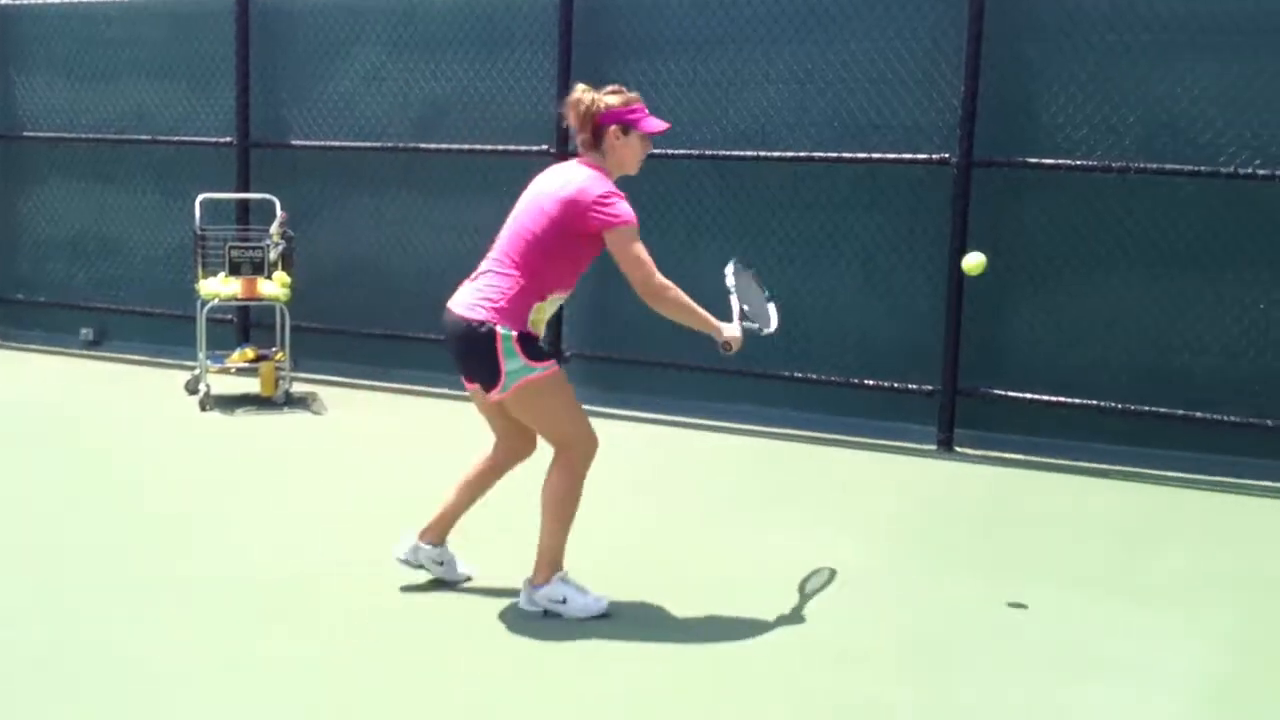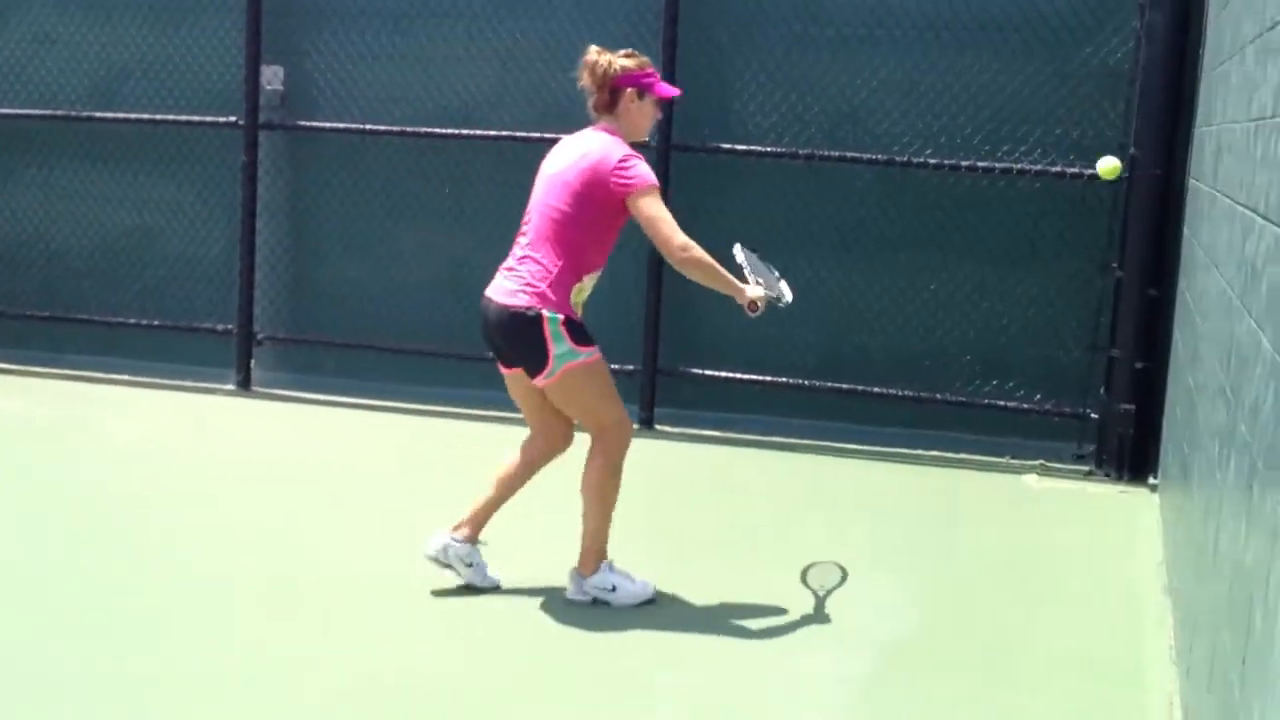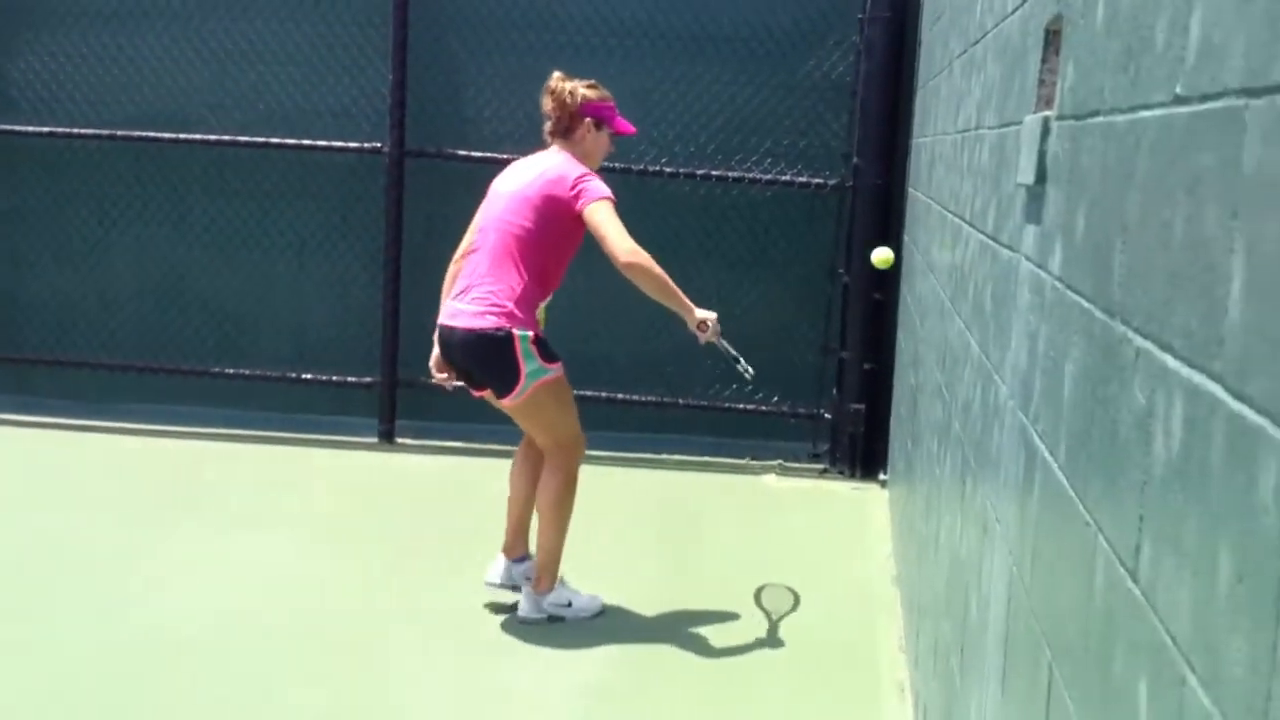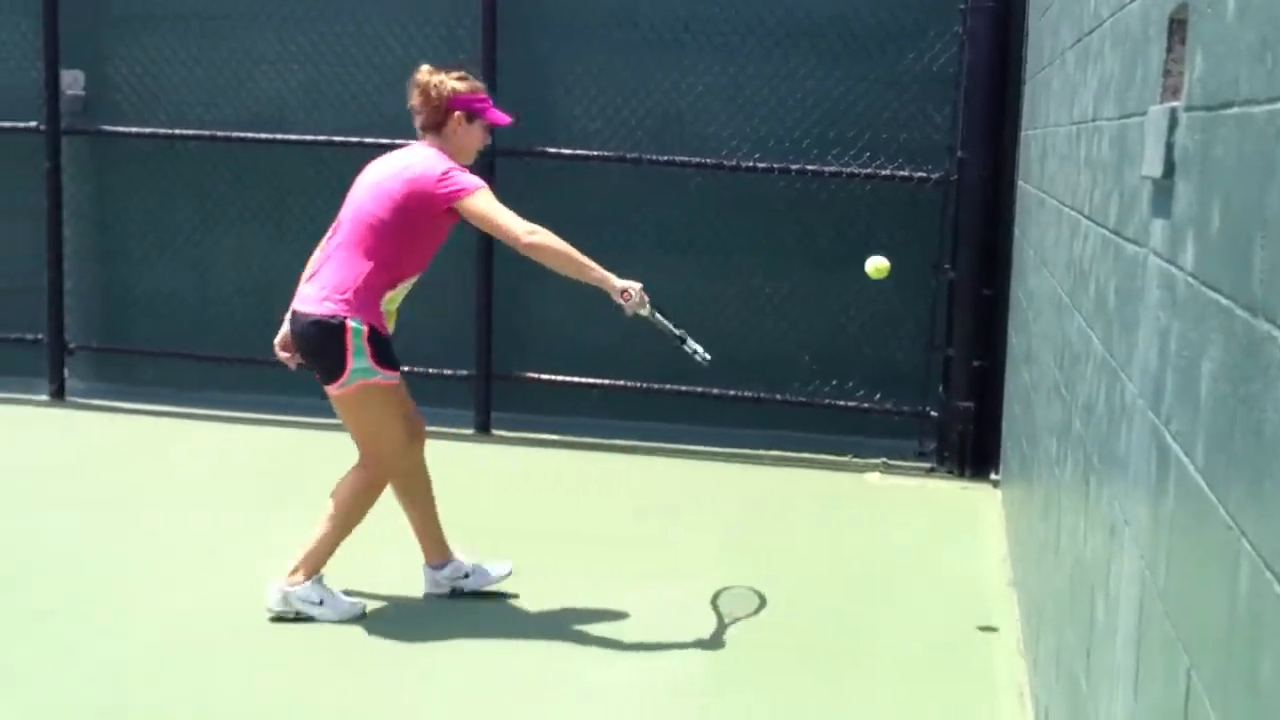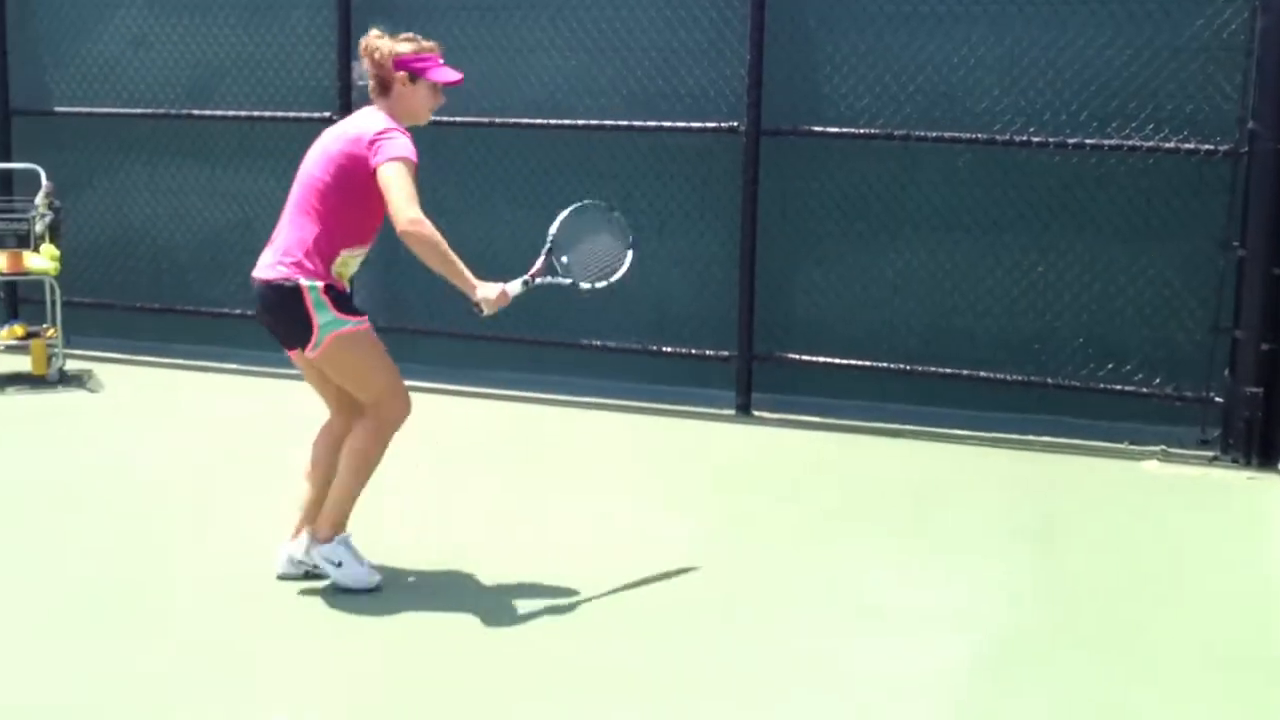
dt=1s
person 1, frame 1
left shoulder: (559, 174)
right shoulder: (602, 198)
right elbow: (654, 289)
right wrist: (719, 328)
left hip: (469, 323)
right hip: (495, 335)
left knee: (514, 444)
right knee: (577, 445)
left ankle: (429, 542)
right ankle: (545, 581)
person 1, frame 2
left shoulder: (571, 146)
right shoulder: (622, 161)
right elbow: (679, 250)
right wrist: (740, 288)
left hip: (505, 307)
right hip: (537, 319)
left knee: (553, 434)
right knee: (613, 430)
left ankle: (459, 538)
right ankle: (591, 571)
person 1, frame 3
left shoulder: (515, 172)
right shoulder: (578, 180)
left elbow: (460, 258)
right elbow: (629, 259)
left wrist: (441, 341)
right wrist: (689, 311)
left hip: (458, 328)
right hip: (503, 337)
left knee: (544, 435)
right knee: (565, 450)
left ankle: (512, 557)
right ankle: (543, 590)
person 1, frame 4
left shoulder: (392, 164)
right shoulder: (445, 175)
left elbow: (331, 246)
right elbow: (529, 239)
left wrist: (292, 321)
right wrist: (610, 283)
left hip: (319, 317)
right hip: (345, 327)
left knee: (408, 439)
right knee: (383, 457)
left ankle: (444, 564)
right ankle: (299, 580)
person 1, frame 5
left shoulder: (356, 128)
right shoulder: (387, 137)
right elbow: (411, 225)
right wrist: (475, 286)
left hip: (286, 285)
right hip: (302, 291)
left knee: (352, 413)
right knee: (390, 404)
left ankle: (305, 542)
right ankle: (324, 538)
